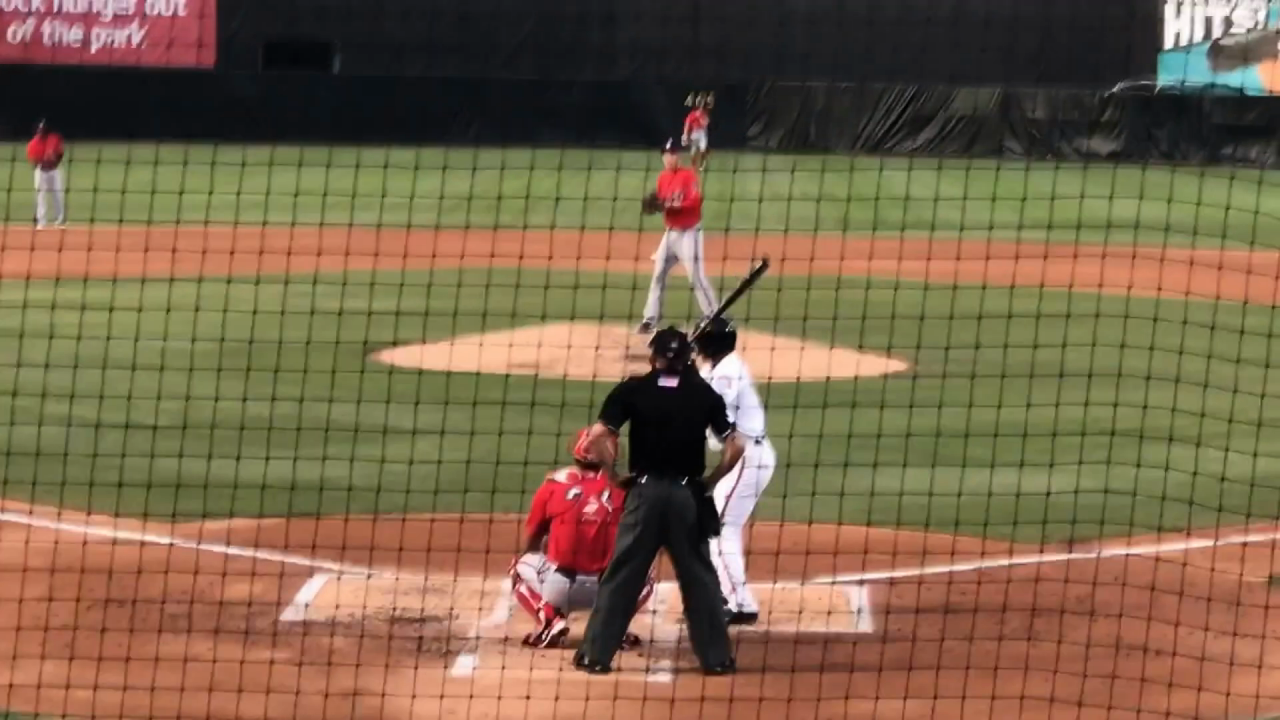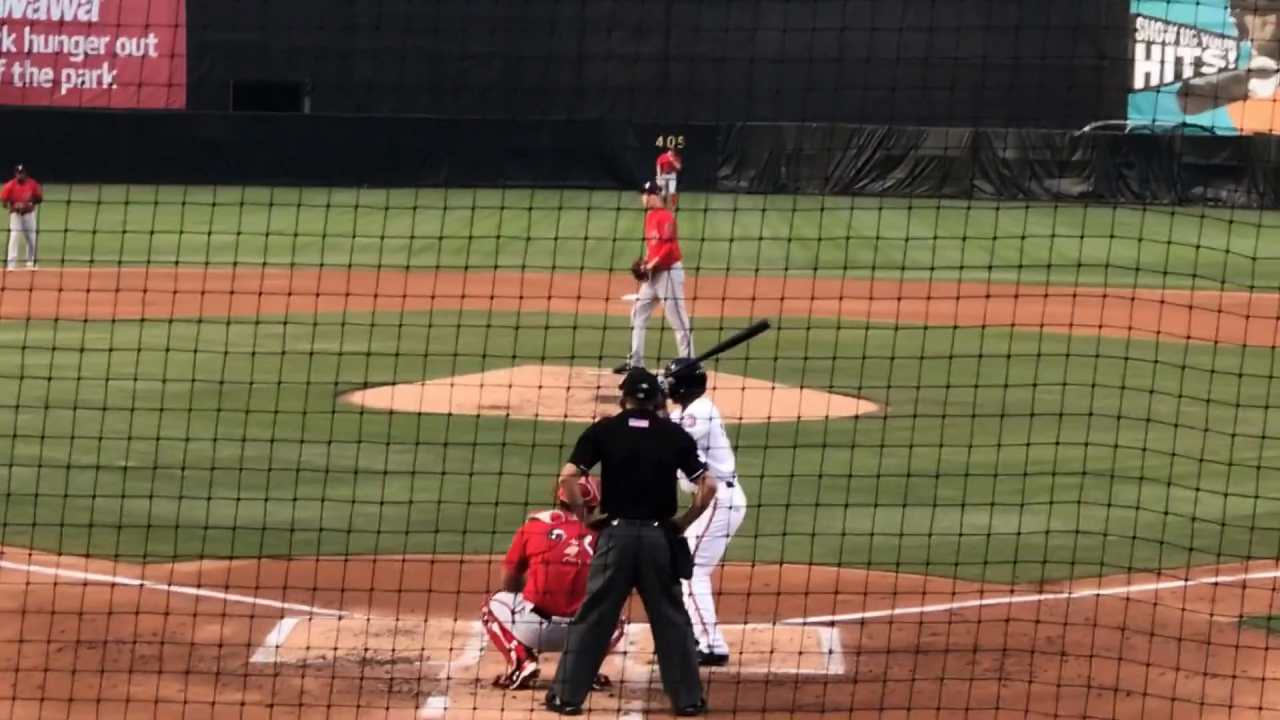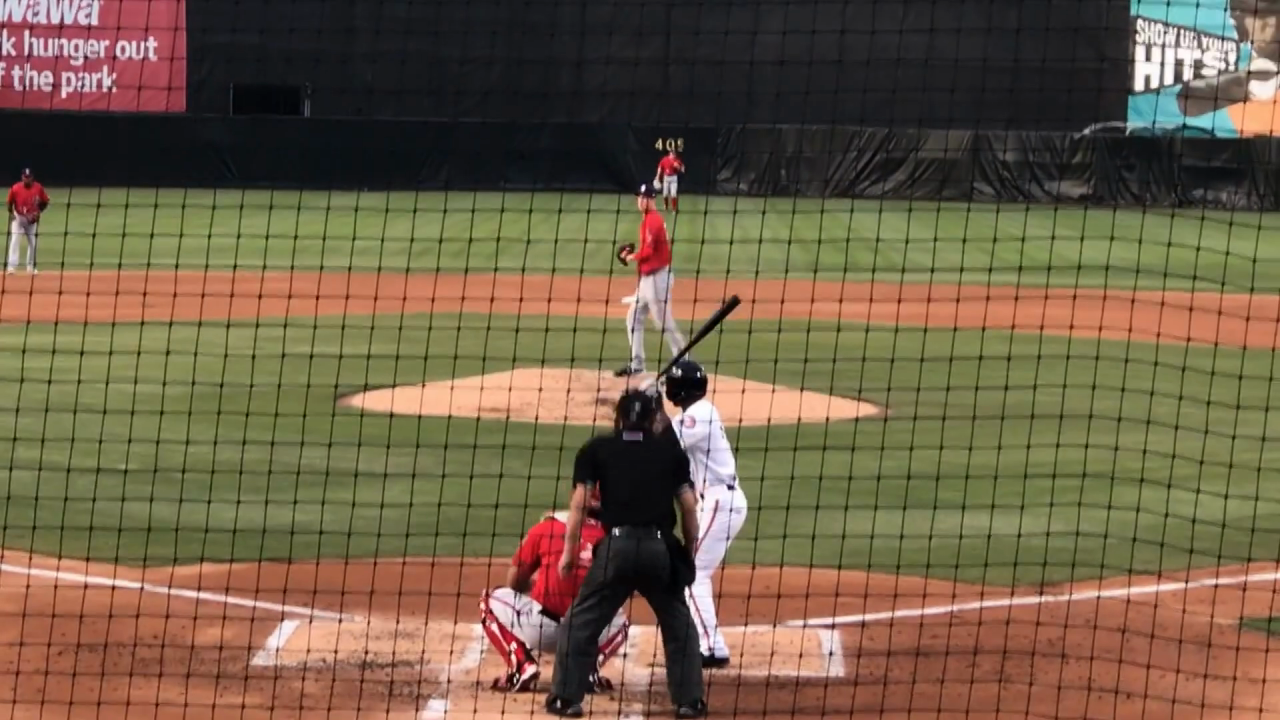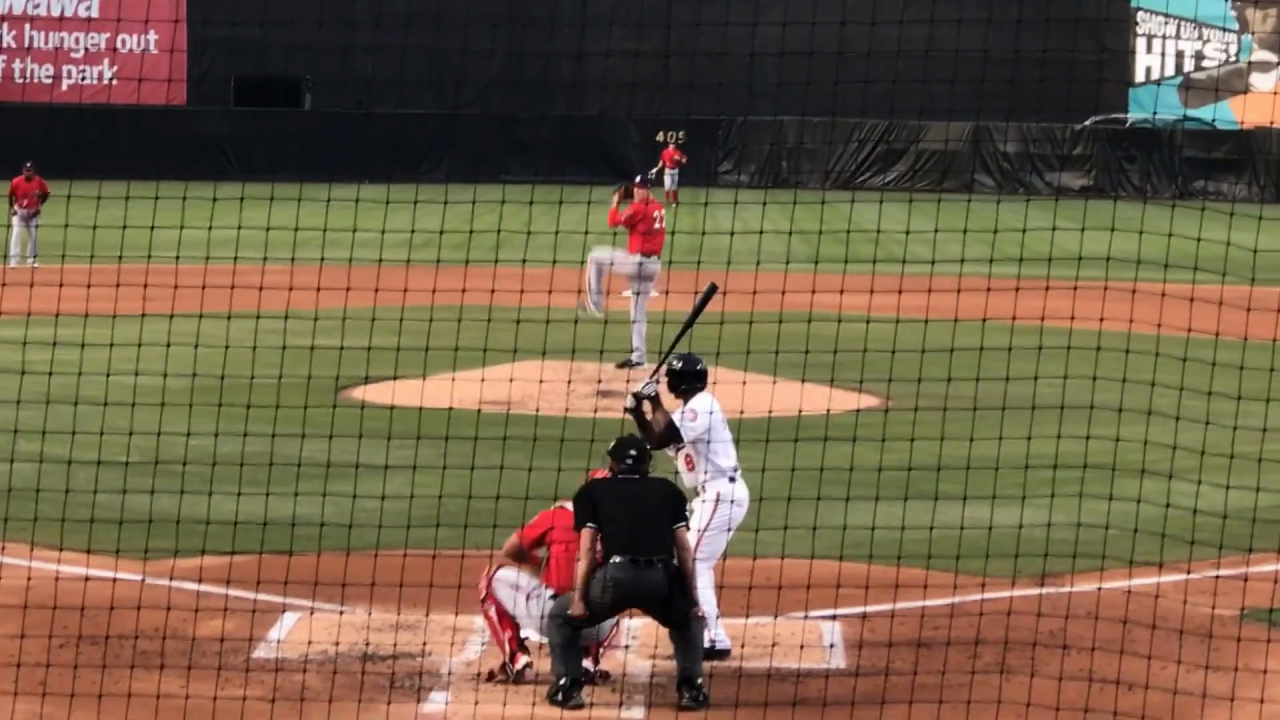
dt=0.3s
person 1, frame 1
left shoulder: (633, 389)
right shoulder: (704, 394)
left elbow: (597, 435)
right elbow: (735, 446)
left wrist: (616, 476)
right wrist: (710, 480)
left hip: (645, 492)
right hip: (687, 495)
left knee: (621, 575)
right knee: (700, 577)
left ankle: (596, 653)
right ankle: (716, 656)
person 1, frame 2
left shoulder: (604, 430)
right shoulder: (675, 435)
left elbow: (567, 476)
right elbow: (709, 485)
left wrist: (585, 517)
right wrist: (684, 522)
left hip: (616, 534)
right hip: (659, 536)
left knee: (592, 617)
right knee: (671, 618)
person 1, frame 3
left shoulder: (597, 448)
right shoulder: (671, 450)
left elbow: (579, 501)
right elbow: (689, 508)
left wrist: (568, 553)
right wrist: (689, 555)
left hip: (617, 545)
right hip: (660, 547)
left knee: (581, 621)
right knee: (678, 624)
person 1, frame 4
left shoulder: (594, 490)
right shoulder: (667, 489)
left elbow: (587, 547)
right elbow: (684, 548)
left wrist: (578, 596)
right wrist: (691, 595)
left hip: (616, 576)
right hip: (660, 578)
left knee: (562, 614)
right knee: (688, 619)
left ankle: (567, 688)
right ankle: (691, 688)
person 2, frame 1
left shoulder: (729, 369)
right shoulder: (718, 369)
left hip: (748, 457)
right hip: (741, 456)
left knee: (720, 529)
right knee: (722, 527)
left ankle: (742, 605)
right ankle: (731, 595)
person 2, frame 2
left shoulder: (700, 411)
right shoulder: (689, 412)
left hip: (719, 499)
right hip: (713, 499)
left knee: (691, 571)
right knee: (690, 569)
left ankle: (713, 646)
right ankle: (703, 636)
person 2, frame 3
left shoulder: (701, 413)
right shoulder: (692, 415)
left hip: (720, 502)
right hip: (712, 503)
left knee: (692, 574)
right knee: (695, 571)
left ankle: (714, 649)
right ankle: (704, 640)
person 2, frame 4
left shoulder: (702, 405)
right shoulder: (691, 407)
left elbow: (667, 436)
right elbow: (657, 440)
left wrist: (654, 401)
right wrist: (638, 412)
left hip: (722, 495)
right hip: (714, 495)
left knee: (693, 566)
right knee: (694, 563)
left ankle: (715, 641)
right ankle: (703, 630)
person 3, frame 1
left shoulder: (553, 485)
right shoulder: (622, 490)
left elbow: (530, 545)
left hip: (559, 587)
left knee: (521, 567)
left ankle: (550, 620)
person 3, frame 2
left shoulder: (535, 526)
left elbow: (509, 584)
left hip: (534, 628)
left knee: (494, 605)
right knee: (615, 617)
left ankle: (522, 662)
person 3, frame 3
left shoulder: (550, 526)
left elbow: (514, 581)
left hip: (540, 628)
left knee: (492, 600)
right knee: (620, 620)
left ankle: (522, 665)
person 3, frame 4
left shoulder: (559, 515)
left elbow: (510, 550)
left wrist: (538, 564)
left hip: (551, 612)
right hip: (592, 628)
left knee: (494, 579)
right knee: (610, 618)
left ankle: (516, 659)
right ankle: (588, 660)
person 4, frame 1
left shoulder: (689, 176)
right shoulder: (663, 177)
left elbow: (695, 203)
right elbow: (661, 201)
left wrist: (673, 204)
left hip: (689, 233)
right hip: (670, 233)
left knee: (697, 278)
right knee: (658, 274)
right ankle: (650, 318)
person 4, frame 2
left shoulder: (665, 216)
right shoulder: (651, 216)
left elbow: (669, 247)
left wrist: (651, 264)
right wrist: (646, 264)
left hip: (669, 273)
right hip: (654, 274)
left knee: (677, 320)
right knee: (639, 313)
right ankle: (635, 361)
person 4, frame 3
left shoulder: (650, 221)
right shoulder: (655, 218)
left elbow: (648, 252)
left wrist: (632, 257)
right wrist: (635, 254)
left hip: (656, 277)
right hip: (648, 277)
left knee: (665, 325)
right knee: (634, 318)
right ankle: (637, 363)
person 4, frame 4
left shoulder: (640, 208)
right shoulder: (659, 208)
left elbow: (614, 221)
left wrist: (615, 203)
right wrist: (622, 205)
left hip: (638, 261)
right hip: (653, 264)
left knee: (596, 256)
right knee: (638, 310)
left ankle: (593, 305)
right ankle: (638, 356)
